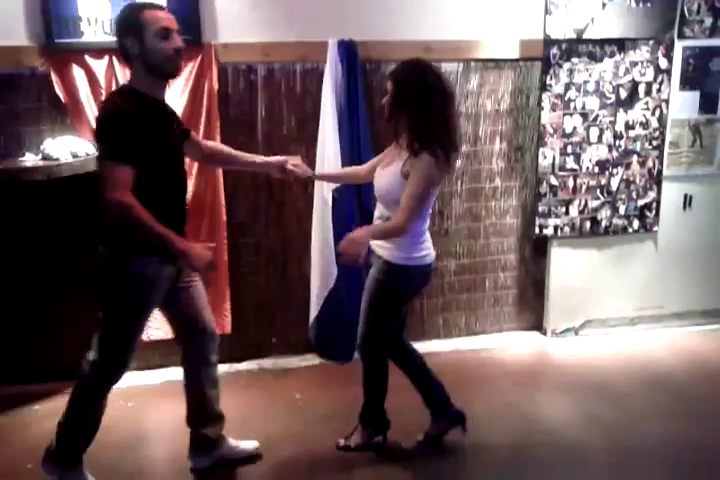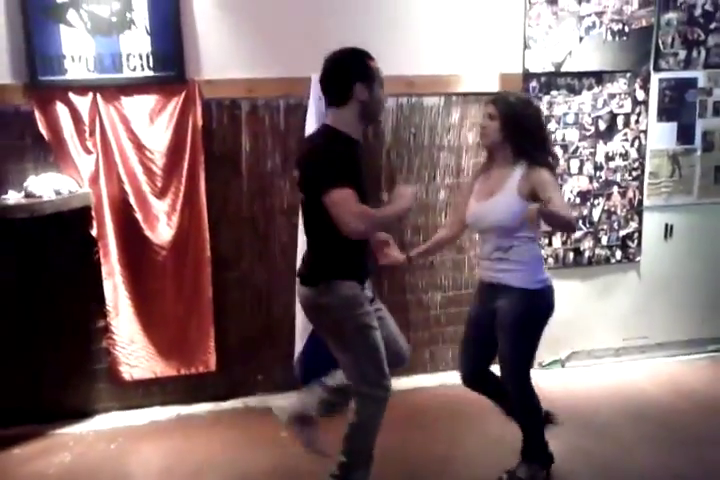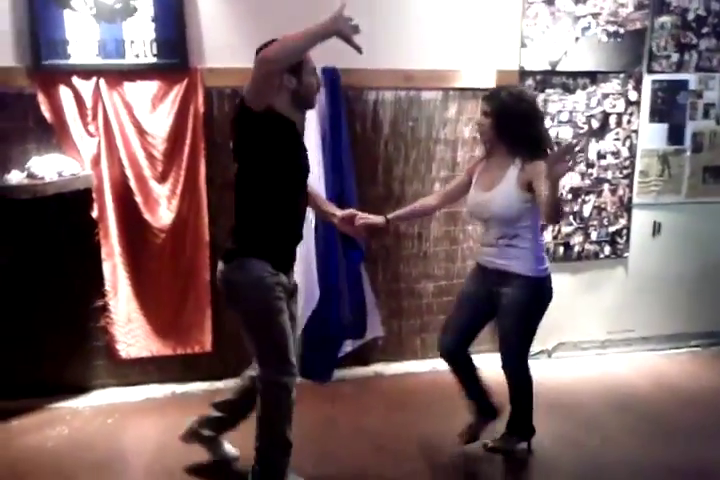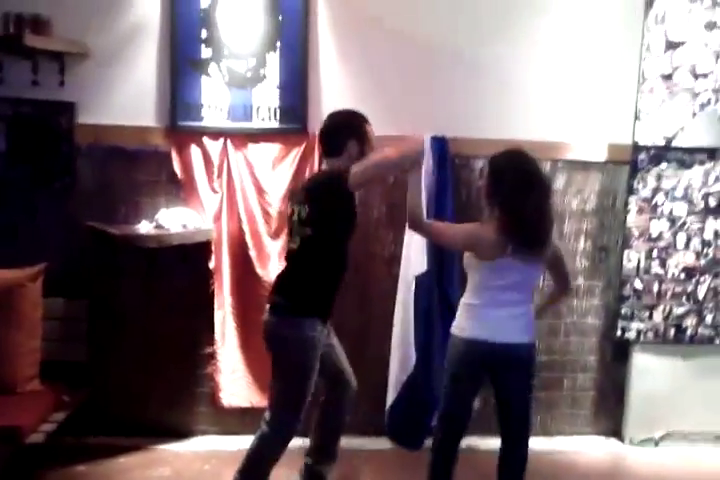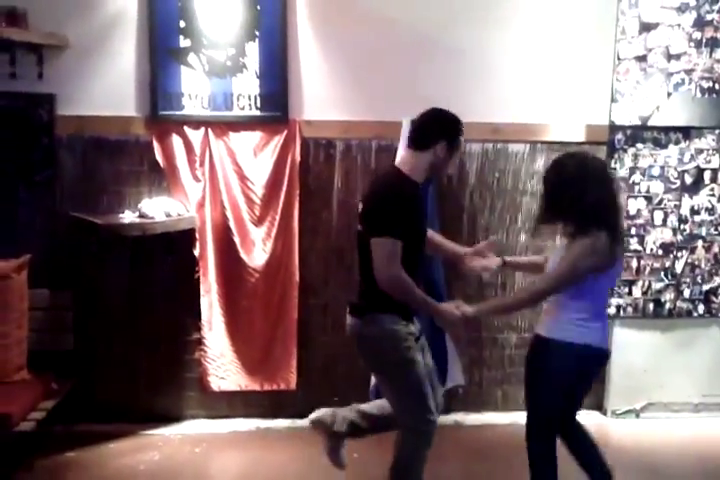
dt=1s
person 1, frame 1
left shoulder: (160, 109)
right shoulder: (120, 112)
left elbow: (199, 147)
right elbow: (118, 200)
left wrist: (264, 163)
right wrist: (184, 247)
left hip: (170, 257)
right hip: (136, 260)
left knee: (203, 340)
right knee: (110, 363)
person 1, frame 2
left shoulder: (341, 144)
right shoulder: (326, 150)
right elbow: (353, 222)
left wrist: (374, 237)
right wrist: (401, 204)
left hip: (347, 283)
right hip: (332, 288)
left knee: (393, 351)
right knee: (374, 387)
left ankle: (309, 405)
person 1, frame 3
left shoulder: (289, 131)
right shoulder: (256, 120)
right elbow: (269, 59)
left wrist: (332, 212)
left hip: (275, 270)
right hip: (251, 270)
left knee: (277, 368)
right knee: (280, 376)
left ankle: (209, 427)
person 1, frame 4
left shoulder: (318, 187)
right shoulder: (329, 185)
left elbow: (301, 217)
right elbow: (388, 161)
right wrist: (415, 147)
left hip: (310, 317)
right hip: (295, 322)
left knee: (342, 387)
right knee: (283, 420)
person 1, frame 5
left shoulder: (405, 188)
right shoulder: (390, 192)
right elbow: (387, 274)
left wrist: (465, 253)
right wrist: (437, 310)
left hip: (396, 320)
right hip: (381, 321)
left knee: (427, 404)
right knee: (421, 420)
left ankle: (338, 422)
person 2, frame 1
left shoulder: (426, 158)
right shoulder: (404, 144)
left elbow: (401, 223)
right elbow: (365, 172)
left wrist: (366, 233)
right wrist: (313, 174)
left hip: (401, 265)
right hip: (394, 261)
left knee: (371, 343)
right knee: (391, 341)
left ankle: (372, 424)
right ankle: (443, 410)
person 2, frame 2
left shoulder: (533, 175)
right shoulder: (478, 179)
left elbow: (568, 223)
right elbow: (452, 229)
left wrist: (542, 212)
right wrist: (409, 256)
left hip: (525, 293)
right hip: (488, 289)
left knee: (514, 377)
right knee: (473, 372)
right ankle: (534, 416)
person 2, frame 3
left shoulder: (533, 168)
right shoulder: (479, 167)
left elbow: (552, 216)
right elbow: (436, 200)
left wrist: (555, 179)
right wrist: (385, 219)
left hip: (525, 279)
right hip: (485, 272)
left knee: (513, 358)
right knee: (450, 345)
left ankle: (520, 428)
right ankle: (483, 409)
person 2, frame 4
left shoulder: (482, 236)
right shoulder: (542, 240)
left elbow: (417, 223)
right elbow: (564, 287)
left wrist: (413, 174)
left hip: (470, 342)
right hip: (518, 347)
left knee: (449, 428)
right knee: (516, 434)
person 2, frame 5
left shoulder: (592, 242)
right shoulder: (594, 234)
left elbow: (538, 292)
right elbow: (550, 265)
left wrist: (477, 310)
right wrist: (502, 262)
left hip: (560, 344)
right hip: (592, 346)
left knee: (540, 429)
right knee: (563, 420)
